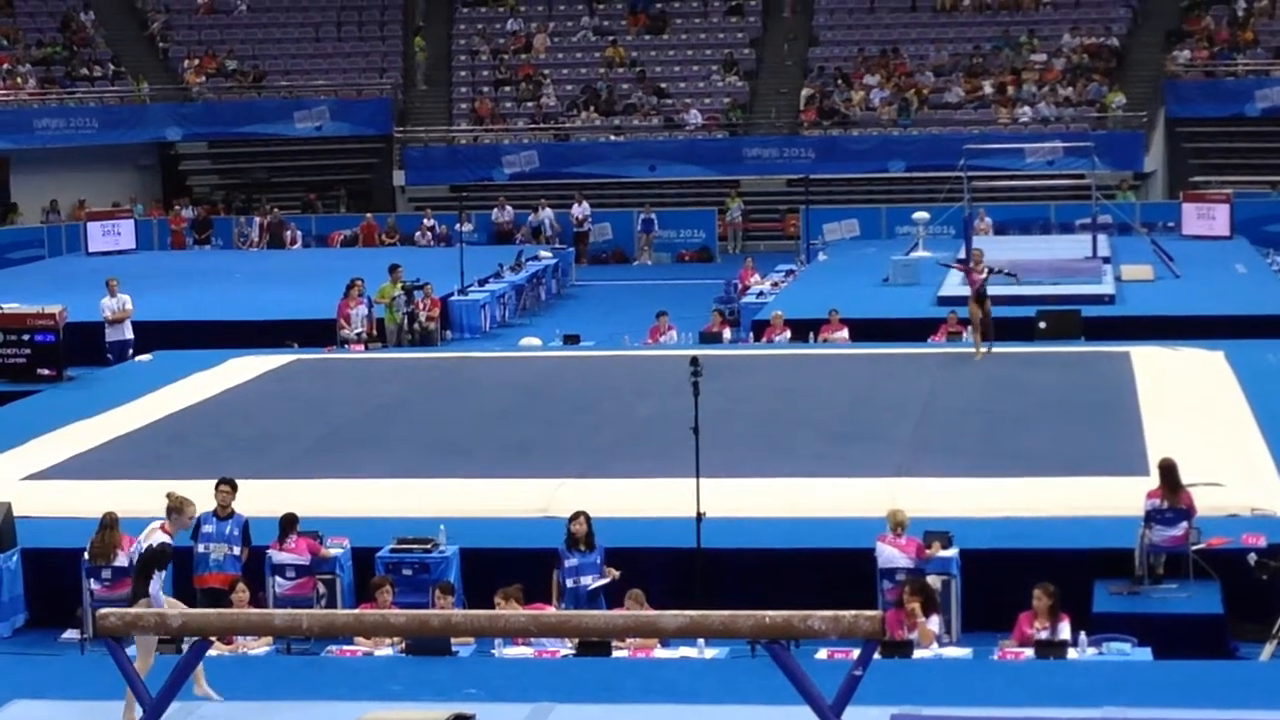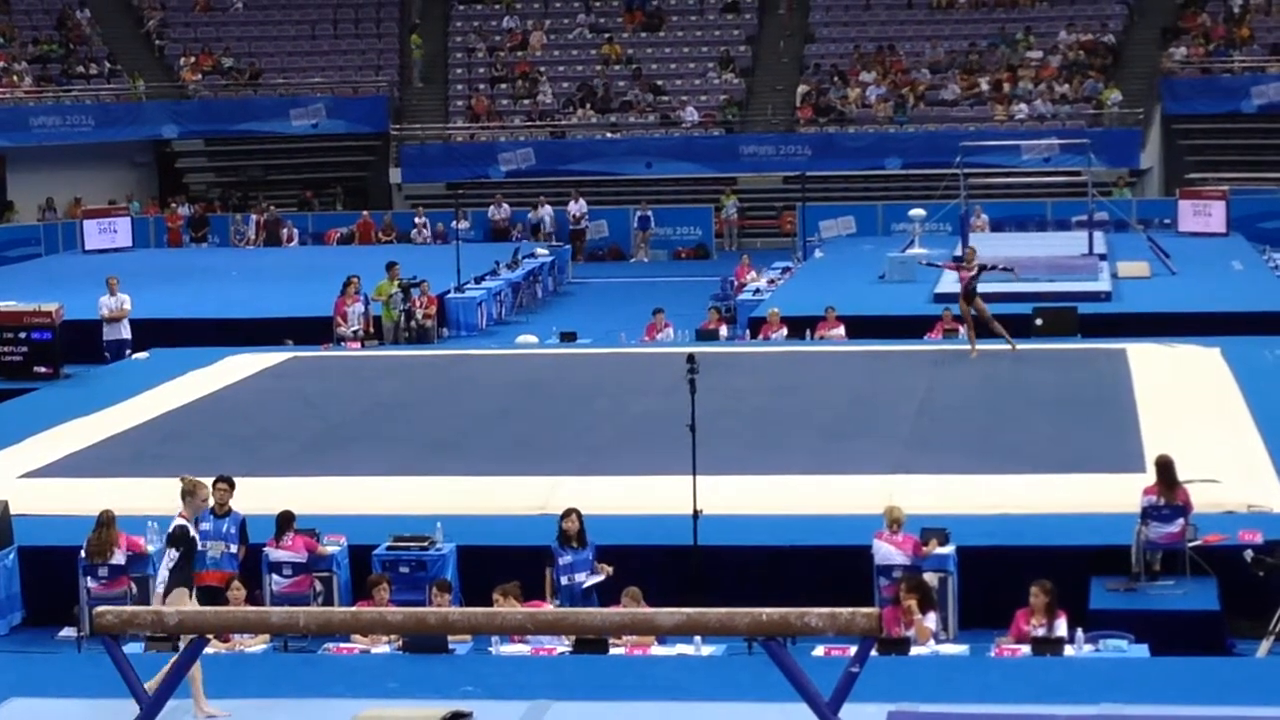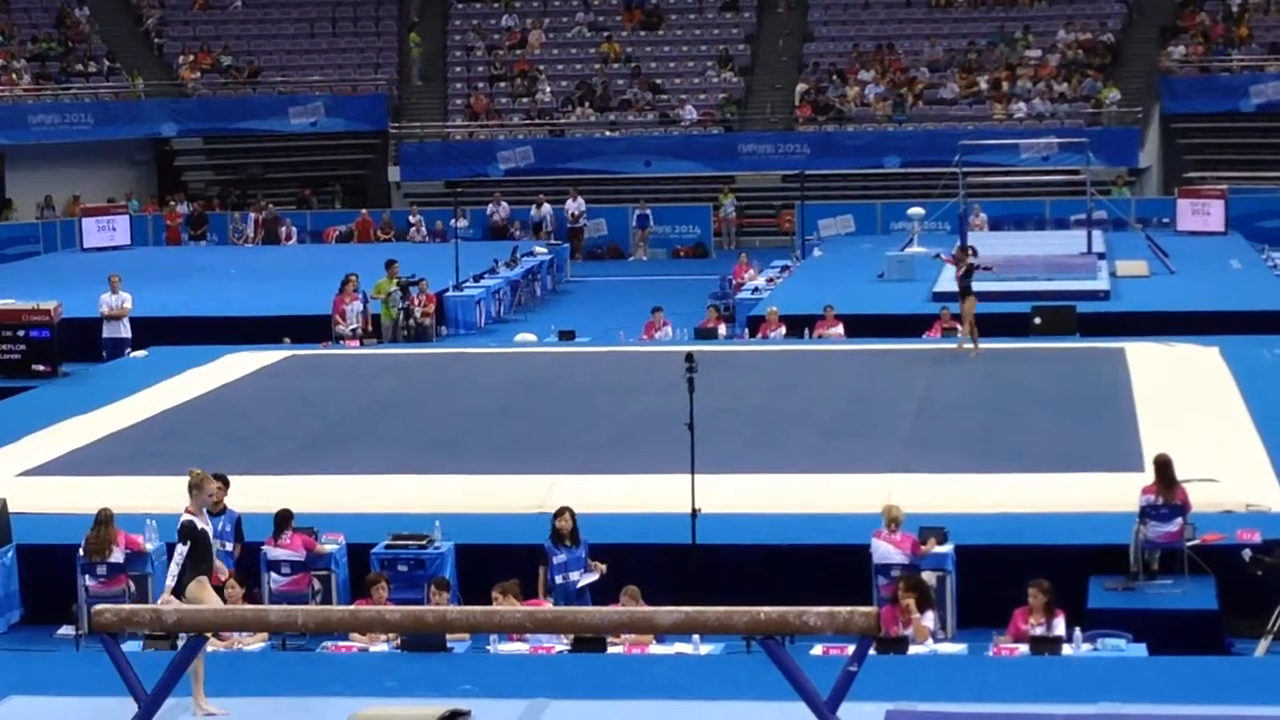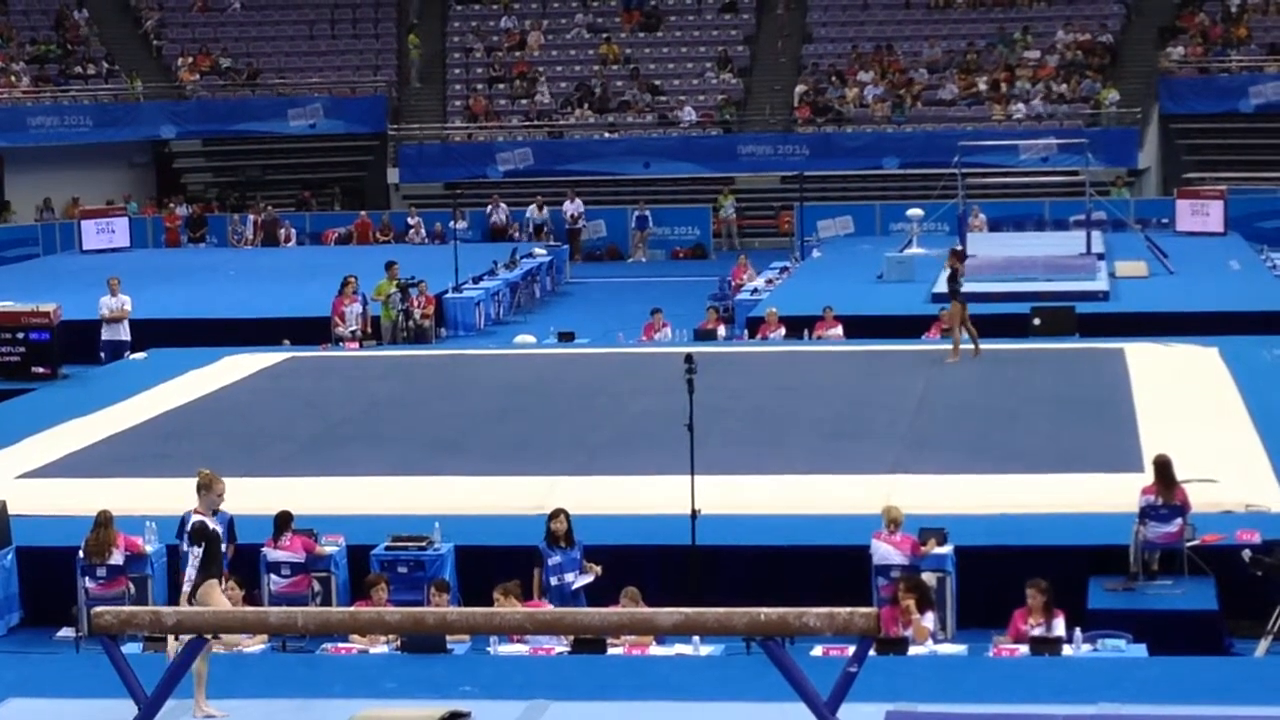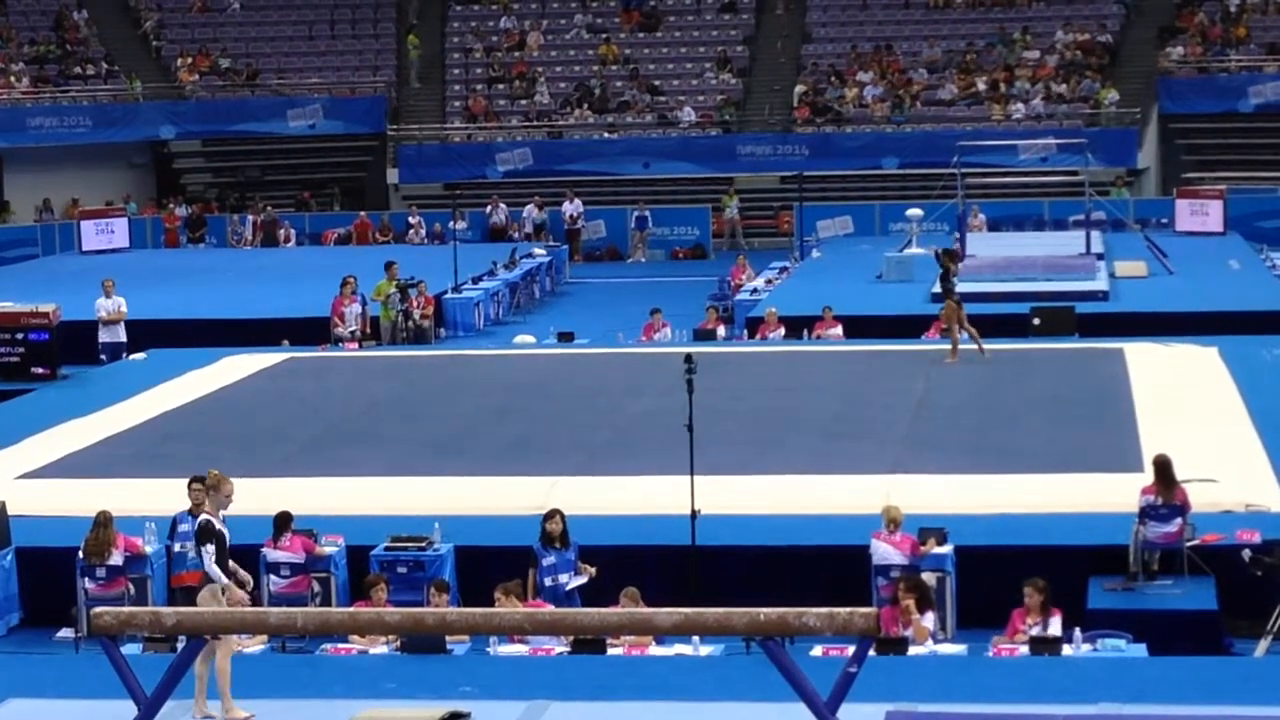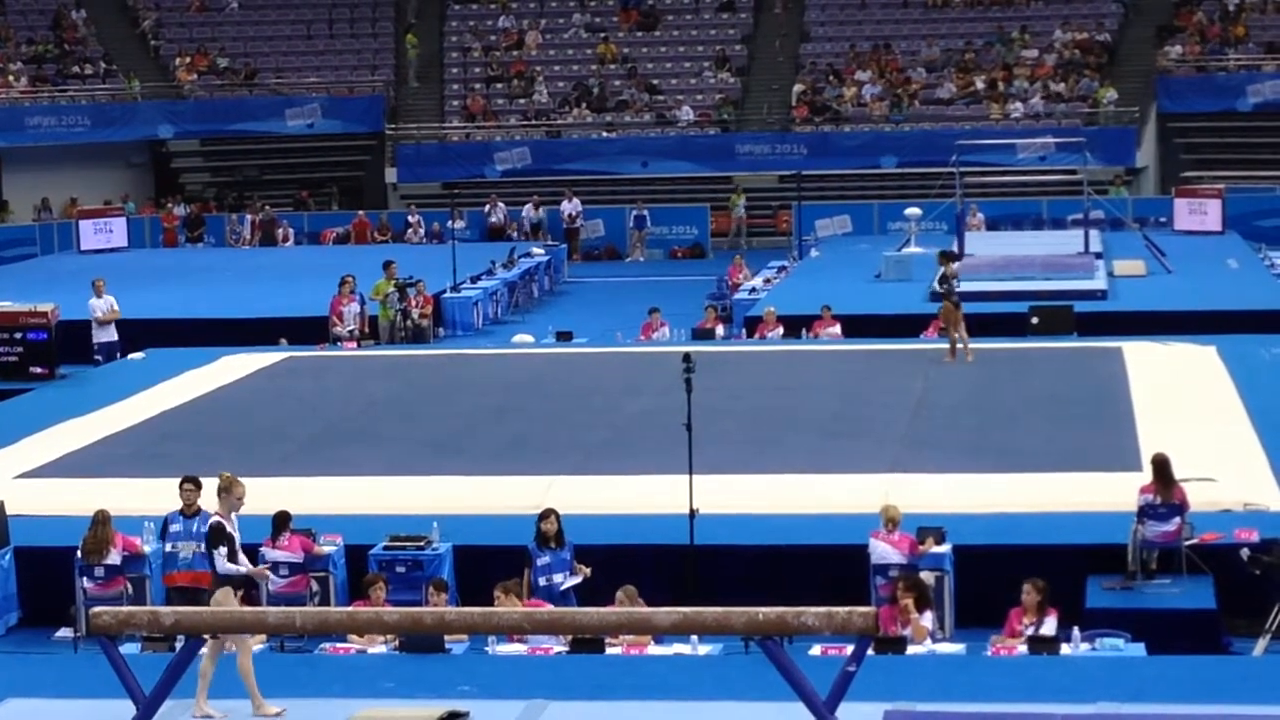
dt=0.3s
person 1, frame 1
left shoulder: (156, 526)
right shoulder: (165, 547)
left elbow: (134, 551)
right elbow: (154, 589)
left hip: (149, 594)
right hip: (146, 601)
right knee: (145, 660)
left ankle: (200, 685)
person 1, frame 2
left shoulder: (186, 523)
right shoulder: (180, 530)
right elbow: (166, 566)
right wrist: (157, 600)
left hip: (184, 590)
right hip: (176, 593)
right ankle: (150, 689)
person 1, frame 3
left shoulder: (203, 514)
right shoulder: (188, 523)
right elbow: (177, 559)
left wrist: (215, 563)
right wrist: (166, 593)
left hip: (202, 580)
right hip: (194, 583)
left ankle: (199, 703)
right ankle: (174, 605)
person 1, frame 4
left shoulder: (210, 517)
right shoulder: (199, 525)
right elbow: (192, 565)
right wrist: (184, 600)
left hip: (212, 584)
right hip: (206, 586)
left knee: (207, 645)
person 1, frame 5
left shoulder: (218, 518)
right shoulder: (205, 524)
right elbow: (209, 564)
left wrist: (239, 572)
right wrist: (232, 589)
left hip: (218, 589)
right hip: (210, 591)
left knee: (210, 647)
right knee: (226, 646)
person 1, frame 6
left shoulder: (232, 520)
right shoulder: (216, 526)
right elbow: (221, 566)
left wrist: (253, 570)
right wrist: (251, 572)
left hip: (228, 590)
right hip: (222, 592)
left knee: (215, 648)
right knee: (244, 646)
